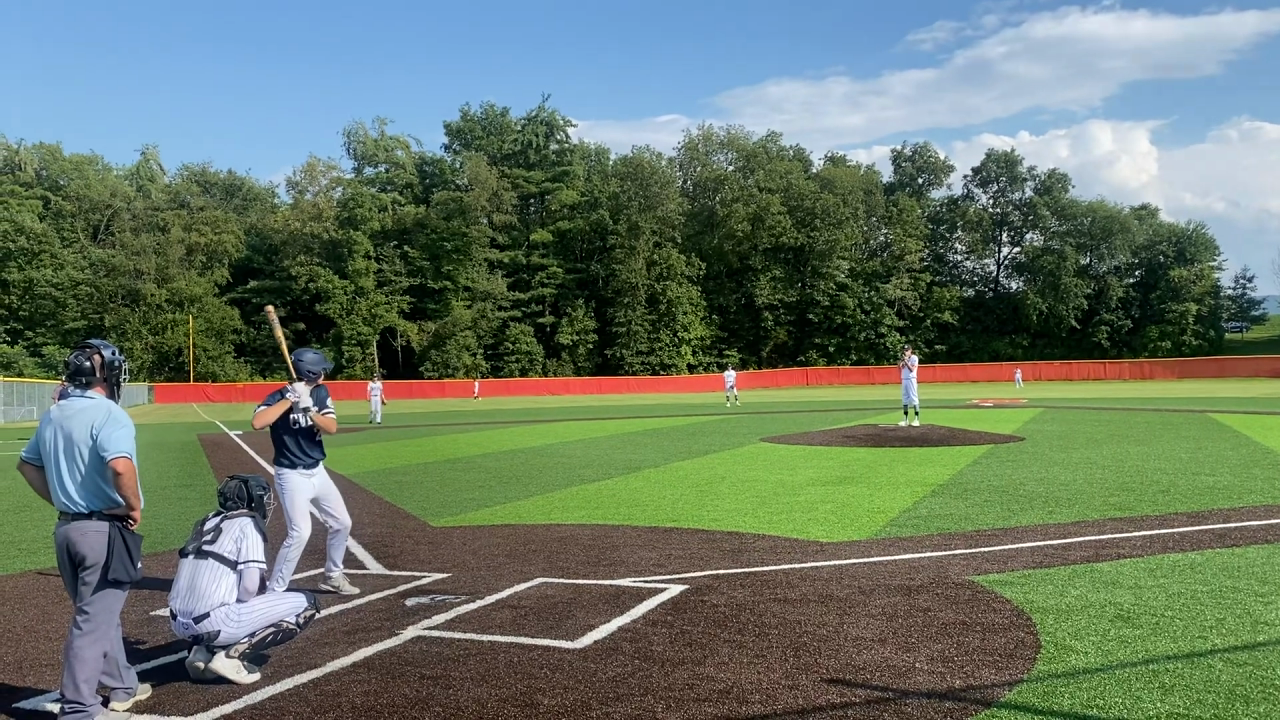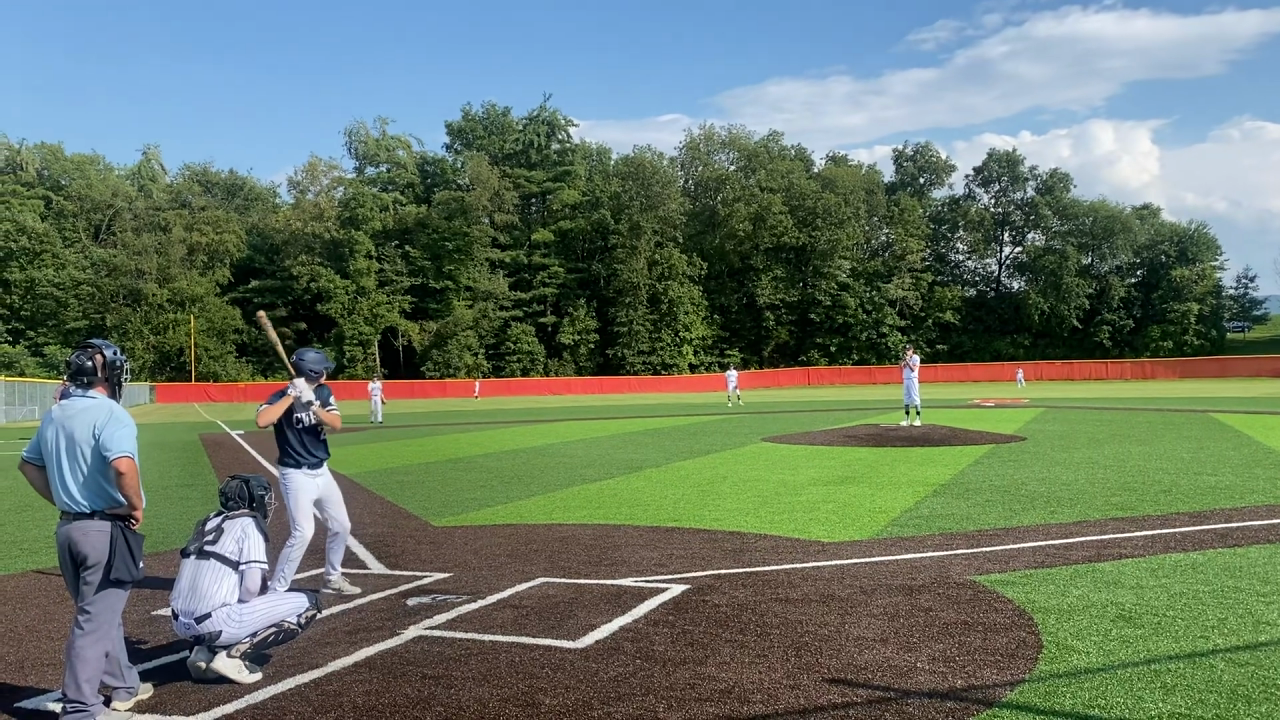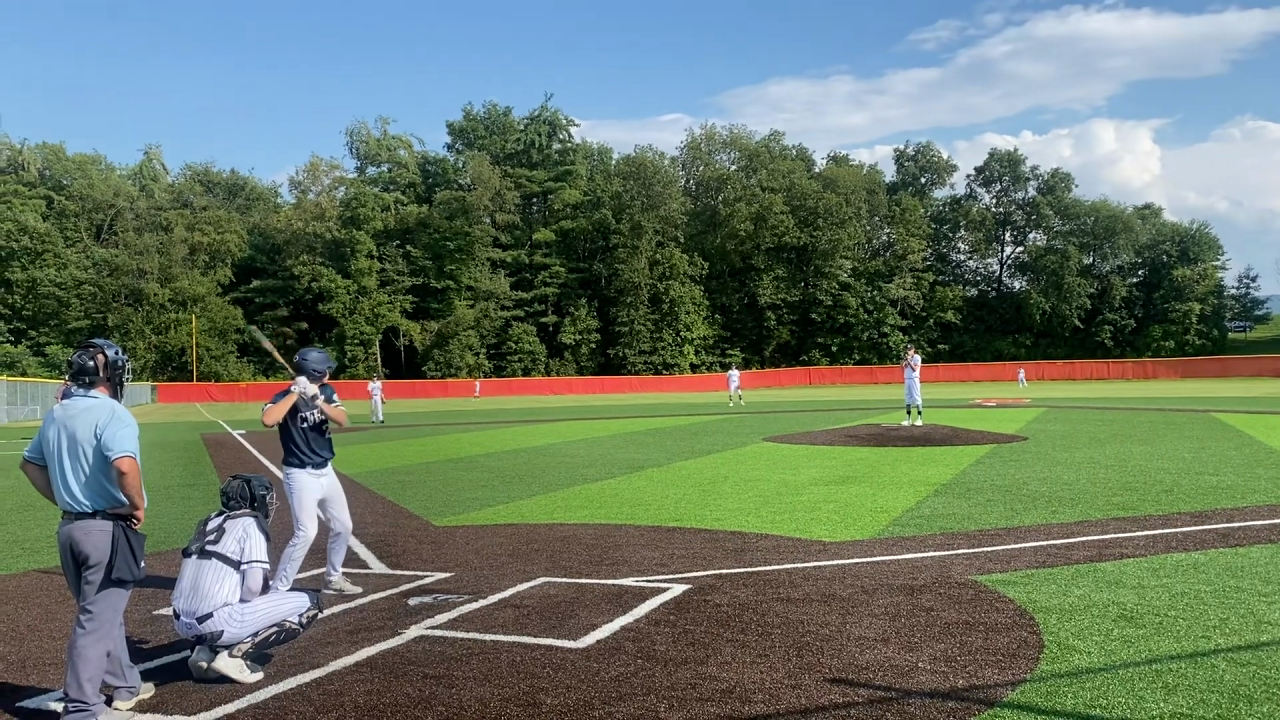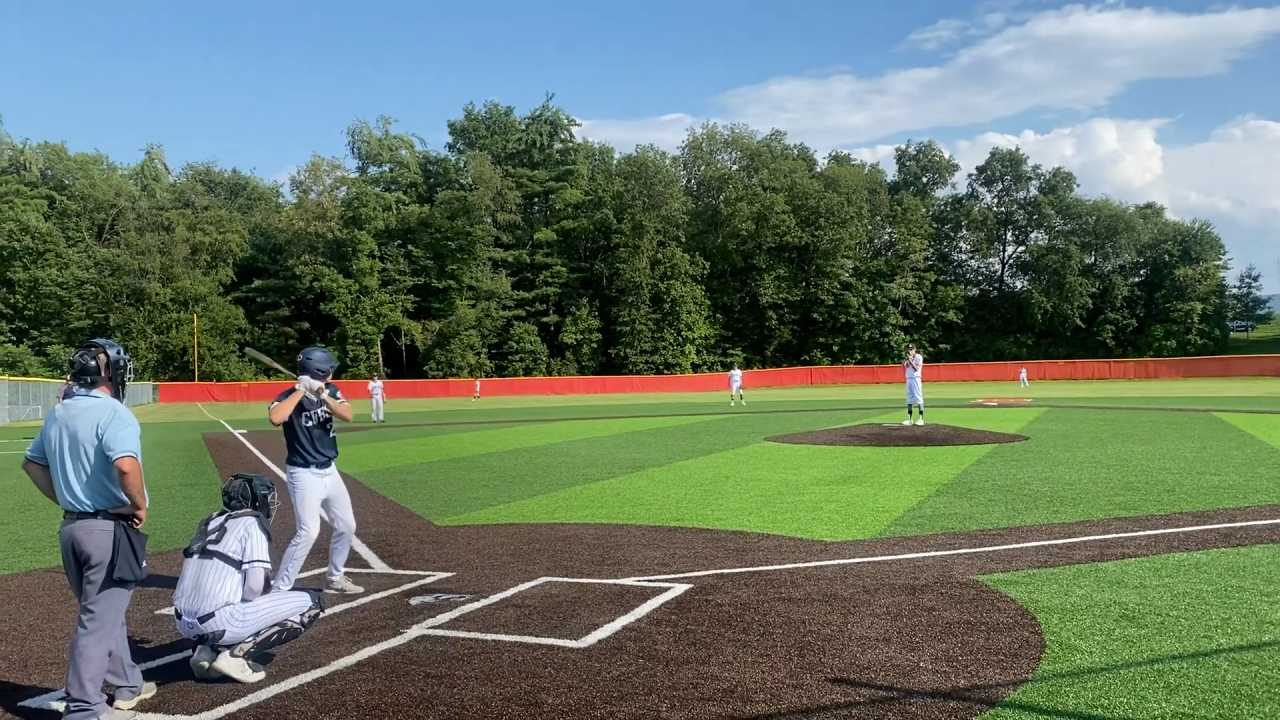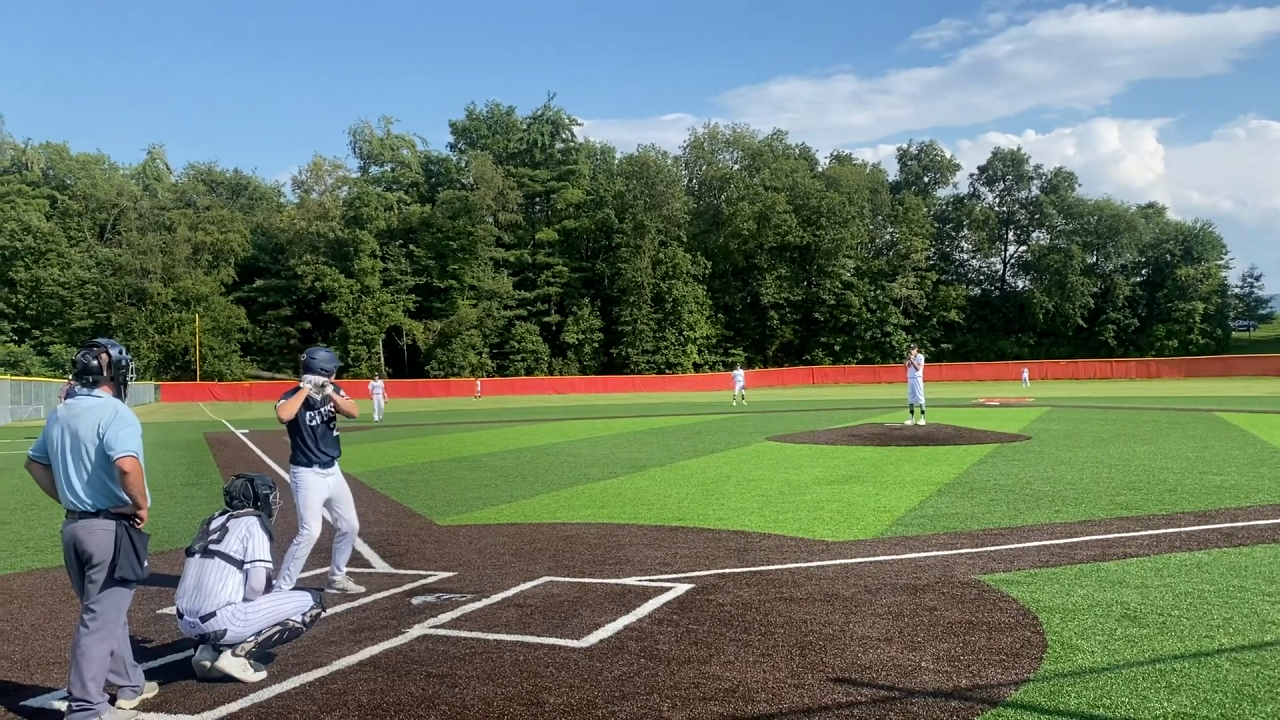
dt=0.1s
person 1, frame 1
left shoulder: (52, 415)
right shoulder: (108, 413)
left elbow: (27, 464)
right elbow: (120, 466)
right wrist: (134, 507)
left hip: (67, 528)
right hip: (103, 530)
left knee: (100, 612)
right knee: (95, 619)
left ankle: (122, 686)
person 1, frame 2
left shoulder: (53, 415)
right shoulder: (110, 413)
left elbow: (28, 463)
right elbow: (122, 465)
right wrist: (136, 507)
left hip: (68, 527)
right hip: (105, 529)
left knee: (101, 611)
right knee: (96, 619)
left ankle: (123, 686)
person 1, frame 3
left shoulder: (55, 415)
right shoulder: (112, 413)
left elbow: (30, 463)
right elbow: (124, 465)
left wrist: (63, 500)
right wrist: (138, 506)
left hip: (70, 527)
right hip: (108, 529)
left knee: (103, 611)
right knee: (98, 618)
left ankle: (125, 685)
person 1, frame 4
left shoulder: (57, 414)
right shoulder: (114, 412)
left elbow: (32, 463)
right elbow: (126, 465)
right wrist: (140, 506)
left hip: (72, 527)
right hip: (109, 529)
left knee: (105, 610)
right knee: (99, 618)
left ankle: (127, 685)
person 1, frame 5
left shoulder: (59, 413)
right shoulder: (115, 412)
left elbow: (34, 462)
right elbow: (127, 465)
right wrist: (141, 505)
left hip: (73, 526)
right hip: (111, 528)
left knee: (107, 610)
right knee: (101, 617)
left ankle: (129, 684)
person 2, frame 1
left shoulder: (320, 392)
right shoulder: (278, 397)
left elbow: (332, 428)
right elbow: (257, 423)
left wrist: (309, 409)
right wrist: (289, 398)
left hip: (318, 472)
right hip: (292, 476)
left knee: (341, 523)
right knee: (300, 534)
left ankle: (333, 576)
right ankle: (274, 591)
person 2, frame 2
left shoulder: (322, 392)
right shoulder: (281, 397)
left elbow: (336, 424)
right elbow: (261, 421)
left wrist: (313, 405)
right wrist: (291, 395)
left hip: (322, 472)
right hip: (296, 476)
left knee: (341, 526)
right knee: (302, 534)
left ankle: (332, 579)
right ankle: (275, 591)
person 2, frame 3
left shoulder: (326, 391)
right shoulder: (285, 396)
left elbow: (342, 420)
right elbow: (267, 420)
left wrist: (317, 400)
right wrist: (295, 392)
left hip: (326, 472)
right hip: (300, 476)
left knee: (343, 527)
right knee: (306, 533)
left ankle: (333, 579)
right ankle: (277, 590)
person 2, frame 4
left shoulder: (329, 391)
right shoulder: (289, 397)
left elbow: (348, 415)
right elbow: (275, 418)
left wrist: (323, 394)
right wrist: (301, 390)
left hip: (330, 472)
right hip: (304, 475)
left knee: (346, 526)
right knee: (308, 533)
left ankle: (335, 579)
right ankle: (279, 590)
person 2, frame 5
left shoulder: (332, 390)
right shoulder: (294, 395)
left elbow: (353, 412)
right elbow: (283, 415)
left wrist: (327, 390)
right wrist: (306, 387)
left hip: (333, 471)
right hip: (307, 475)
left knee: (349, 526)
right knee: (310, 532)
left ankle: (337, 579)
right ankle: (281, 589)
person 3, frame 1
left shoulder: (206, 522)
right shoulder: (248, 524)
right elbow: (249, 587)
right wrist: (237, 615)
left hip: (179, 623)
right hip: (212, 622)
right knee: (306, 604)
left ankle: (204, 651)
right ankle: (232, 655)
person 3, frame 2
left shoulder: (208, 522)
right shoulder: (249, 524)
right elbow: (251, 587)
right wrist: (241, 614)
left hip: (181, 623)
right hip: (215, 622)
right knee: (308, 603)
left ankle: (205, 651)
right ankle: (233, 655)
person 3, frame 3
left shoulder: (209, 522)
right shoulder: (250, 524)
right elbow: (253, 587)
right wrist: (241, 616)
left hip: (182, 623)
right hip: (216, 622)
right knee: (309, 603)
left ankle: (206, 650)
right ankle: (235, 655)
person 3, frame 4
left shoulder: (210, 522)
right shoulder: (252, 523)
right elbow: (254, 586)
right wrist: (245, 613)
left hip: (184, 623)
right hip: (217, 622)
right knee: (311, 603)
left ankle: (207, 651)
right ankle: (236, 654)
person 3, frame 5
left shoulder: (213, 521)
right shoulder: (254, 523)
right elbow: (256, 586)
right wrist: (245, 615)
left hip: (185, 622)
right hip: (219, 621)
right knee: (312, 602)
left ankle: (209, 650)
right ankle: (238, 654)
